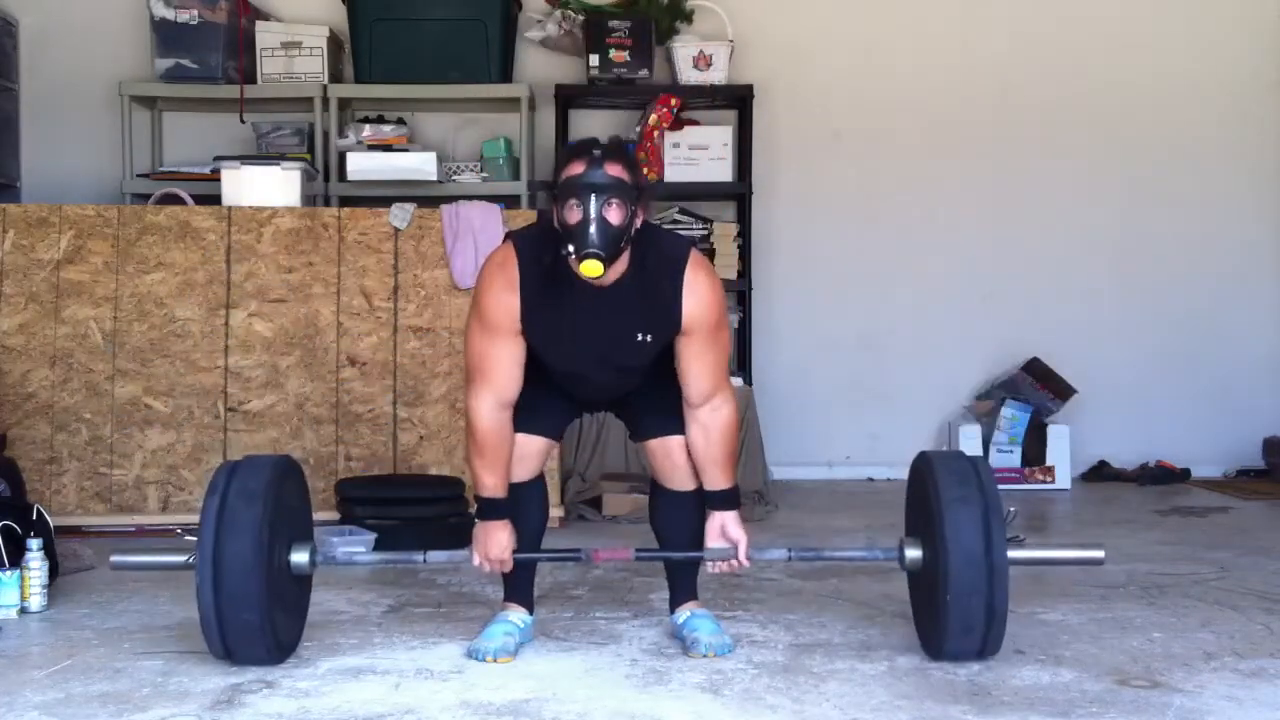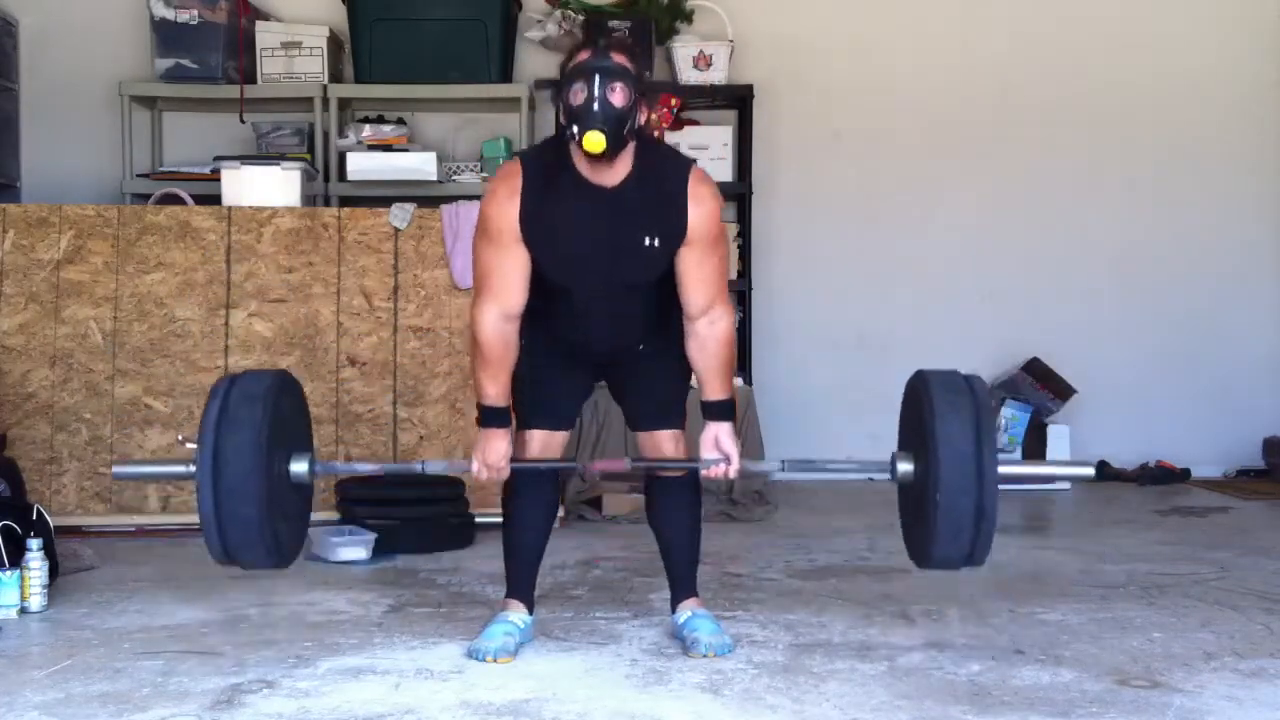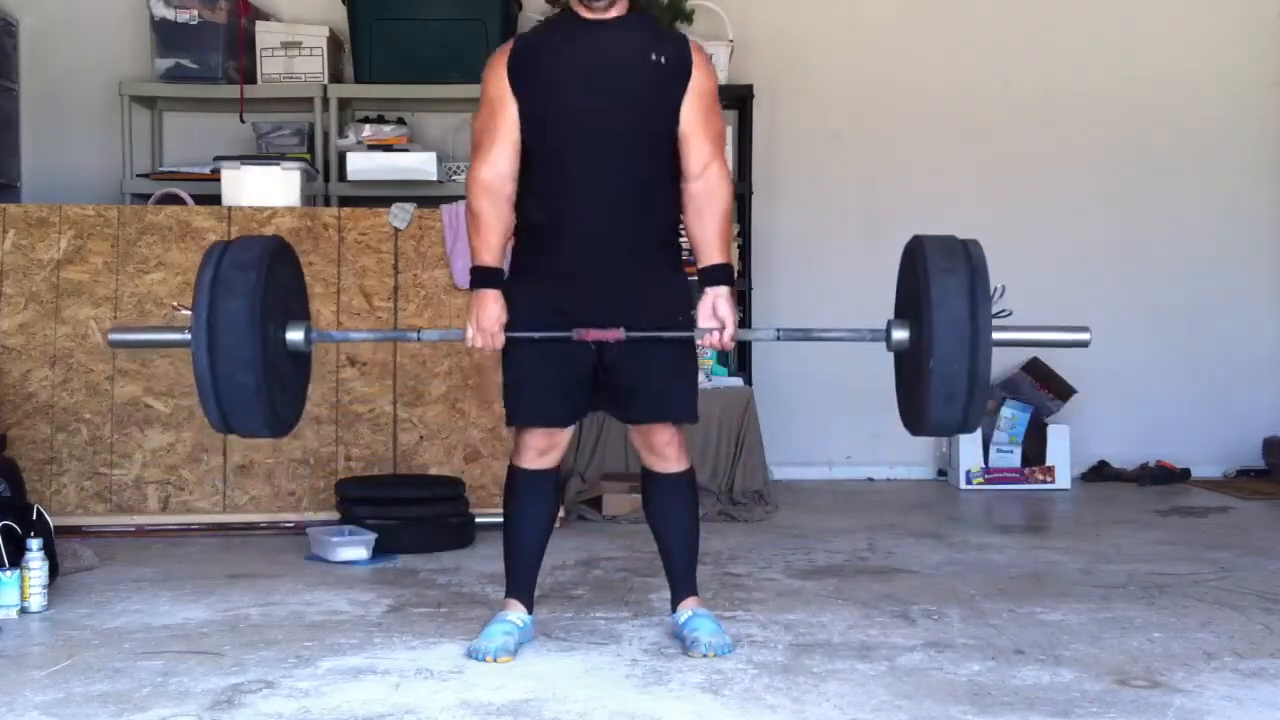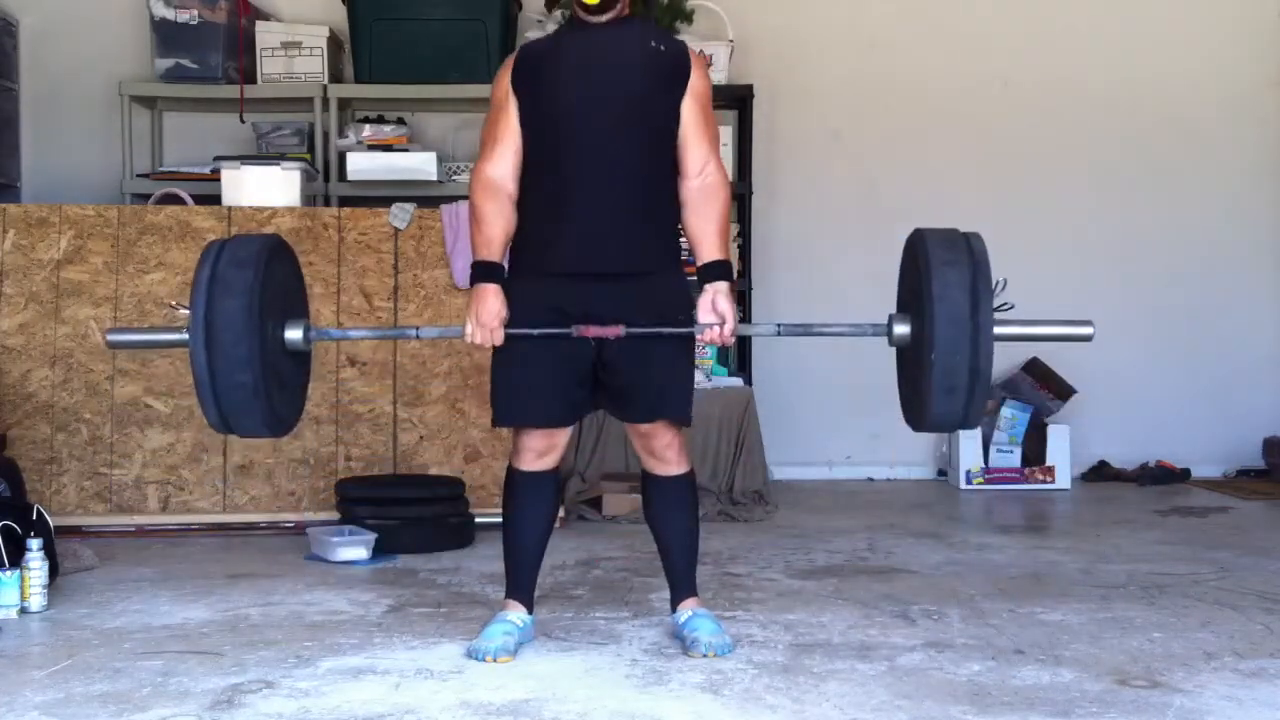
dt=0.4s
person 1, frame 1
left shoulder: (688, 277)
right shoulder: (509, 272)
left elbow: (707, 401)
right elbow: (491, 401)
left wrist: (722, 505)
right wrist: (492, 513)
left hip: (648, 374)
right hip: (548, 375)
left knee: (677, 458)
right knee: (518, 458)
left ankle: (687, 606)
right ankle: (516, 609)
person 1, frame 2
left shoulder: (686, 189)
right shoulder: (518, 187)
left elbow: (707, 313)
right elbow: (498, 313)
left wrist: (719, 418)
right wrist: (492, 424)
left hip: (649, 334)
right hip: (553, 335)
left knee: (668, 447)
right knee: (535, 448)
left ankle: (687, 605)
right ankle: (517, 607)
person 1, frame 3
left shoulder: (677, 54)
right shoulder: (519, 58)
left elbow: (704, 174)
right elbow: (492, 175)
left wrist: (718, 282)
right wrist: (486, 284)
left hip: (650, 291)
right hip: (544, 292)
left knee: (663, 443)
right knee: (537, 445)
left ankle: (688, 604)
right ankle: (517, 608)
person 1, frame 4
left shoulder: (674, 58)
right shoulder: (525, 65)
left elbow: (700, 173)
right elbow: (497, 177)
left wrist: (716, 277)
right wrist: (487, 280)
left hip: (649, 288)
right hip: (542, 290)
left knee: (662, 443)
right knee: (536, 447)
left ankle: (688, 604)
right ankle: (517, 608)
